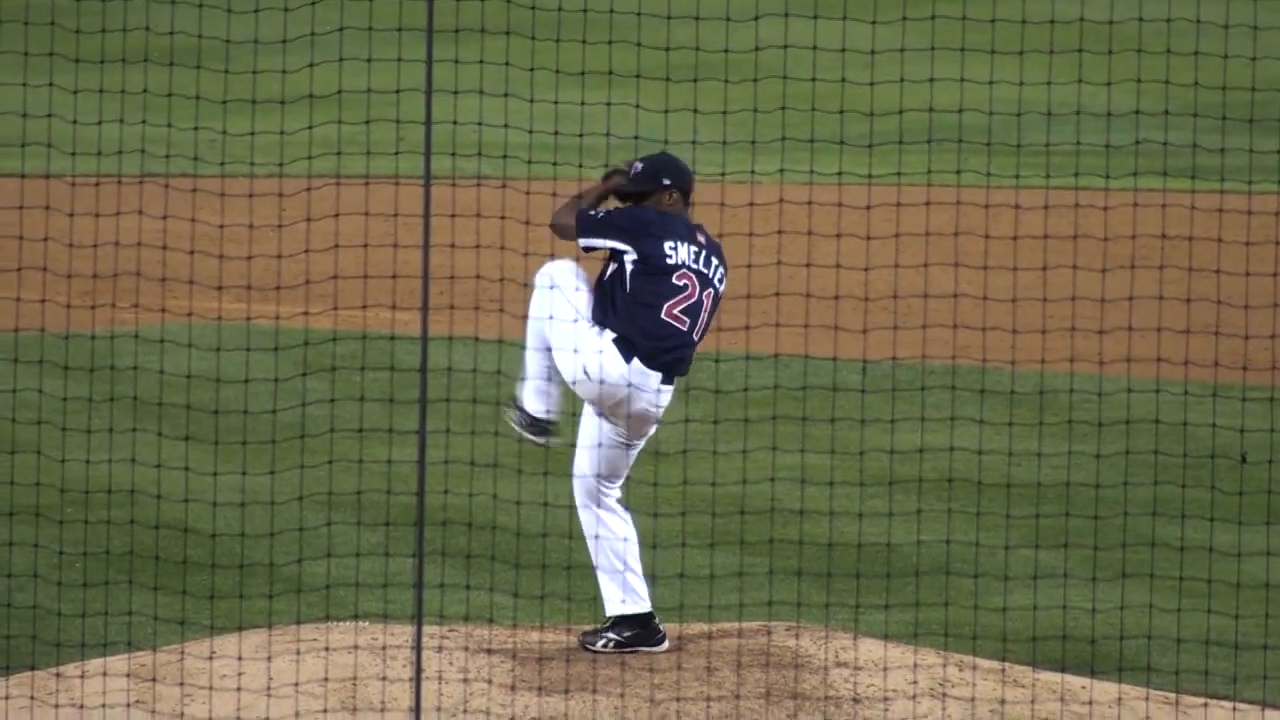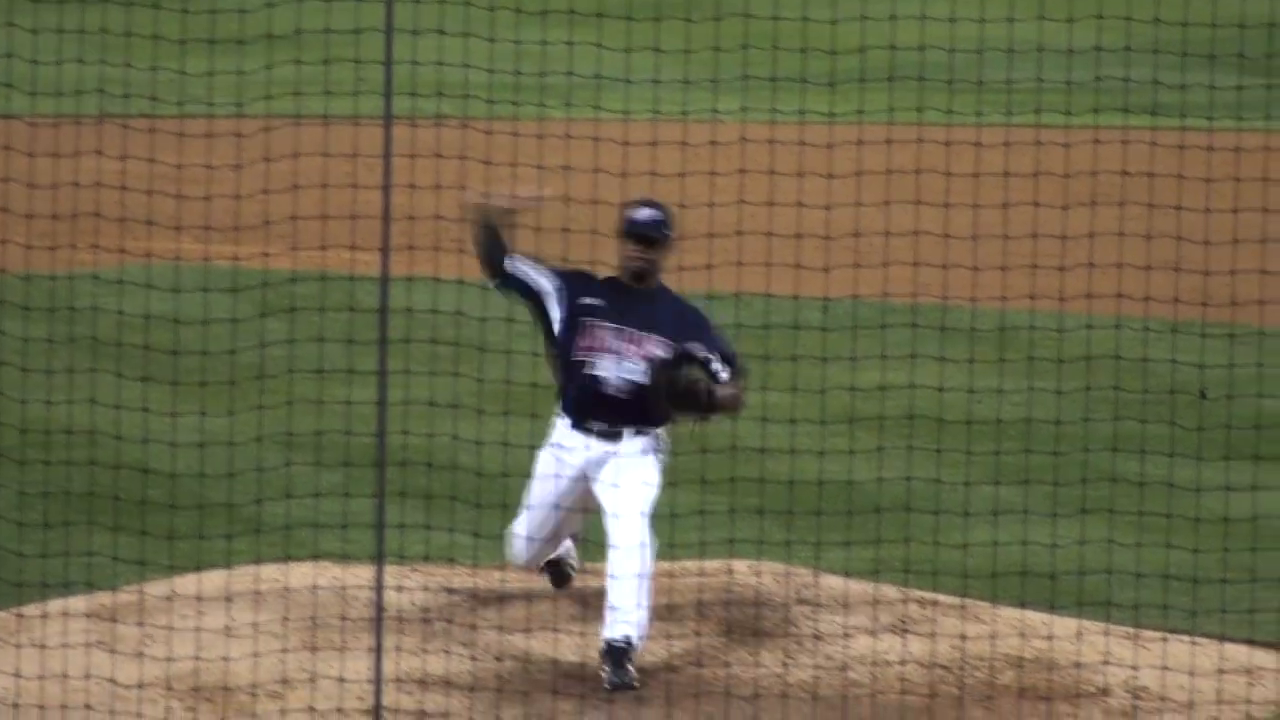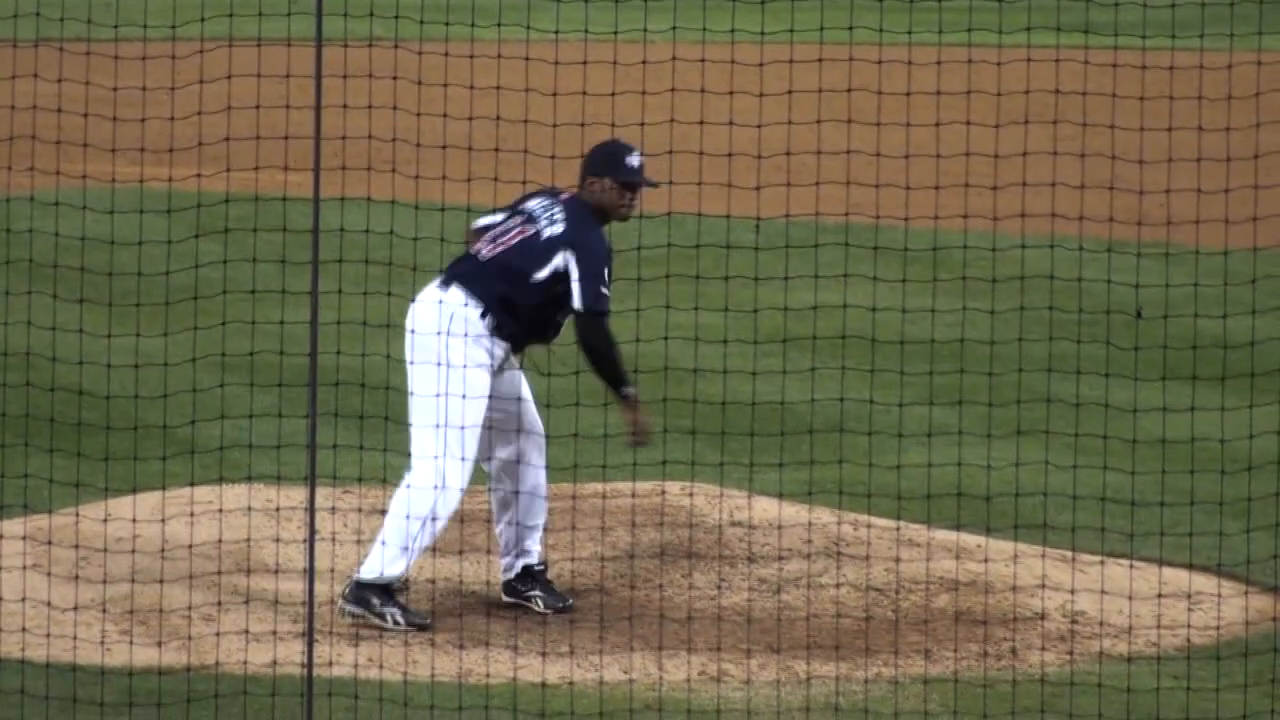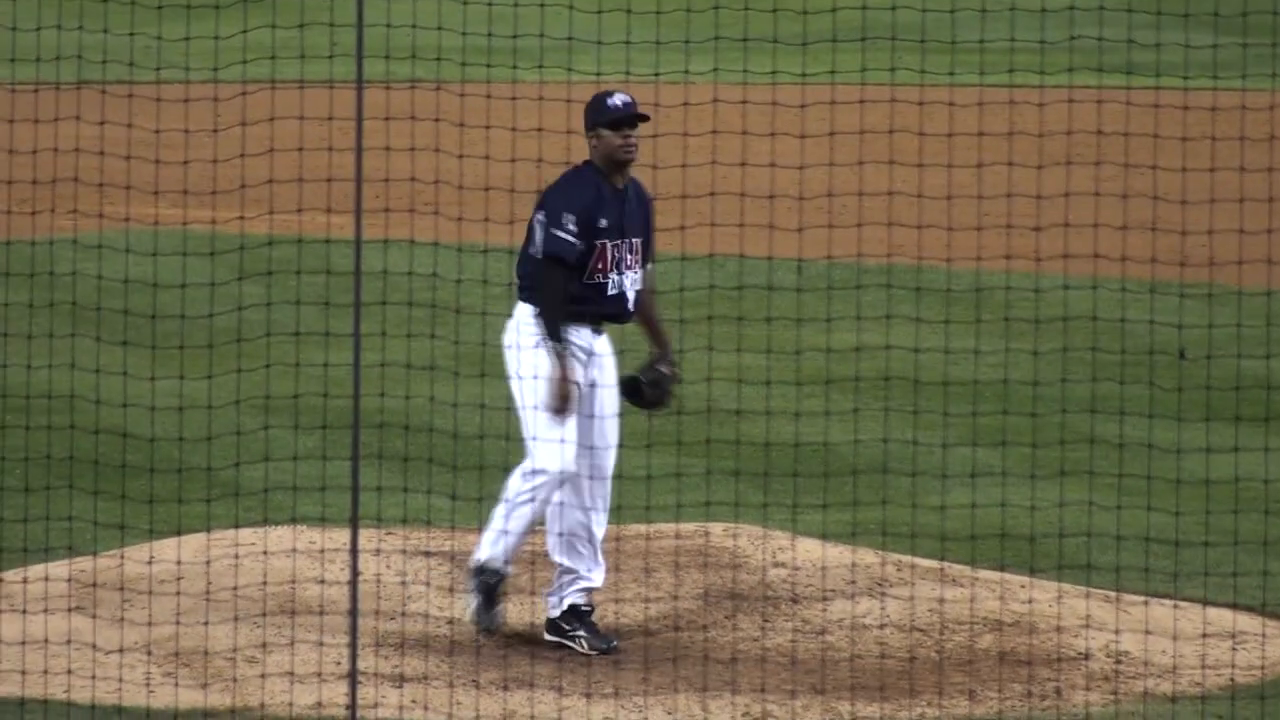
dt=0.7s
person 1, frame 1
left shoulder: (646, 224)
right shoulder: (715, 259)
left elbow: (562, 221)
left wrist: (602, 189)
left hip: (606, 363)
right hip: (653, 394)
left knee: (556, 274)
right knee: (598, 495)
left ankle: (539, 411)
right ankle: (635, 620)
person 1, frame 2
left shoulder: (684, 320)
right shoulder: (576, 290)
left elbow: (731, 392)
right elbow: (498, 267)
left wrist: (700, 397)
right wrist: (488, 225)
left hip: (635, 447)
right hip: (573, 439)
left knee: (630, 532)
right knee: (526, 548)
left ankle: (620, 645)
right ankle: (557, 553)
person 1, frame 3
left shoulder: (542, 204)
right shoulder: (587, 243)
left elbow: (477, 233)
right elbow: (592, 333)
right wrist: (628, 398)
left hip: (488, 342)
right hip: (457, 333)
left knee: (522, 450)
right knee: (444, 468)
left ankle: (522, 572)
person 1, frame 4
left shoulder: (638, 198)
right shoulder: (568, 195)
left elbow: (636, 282)
right elbow: (551, 285)
left wrist: (661, 347)
right wrist: (560, 363)
left hip: (596, 343)
right hip: (544, 336)
left knee: (592, 478)
right knee: (551, 464)
left ankle: (569, 608)
right ankle: (489, 569)
